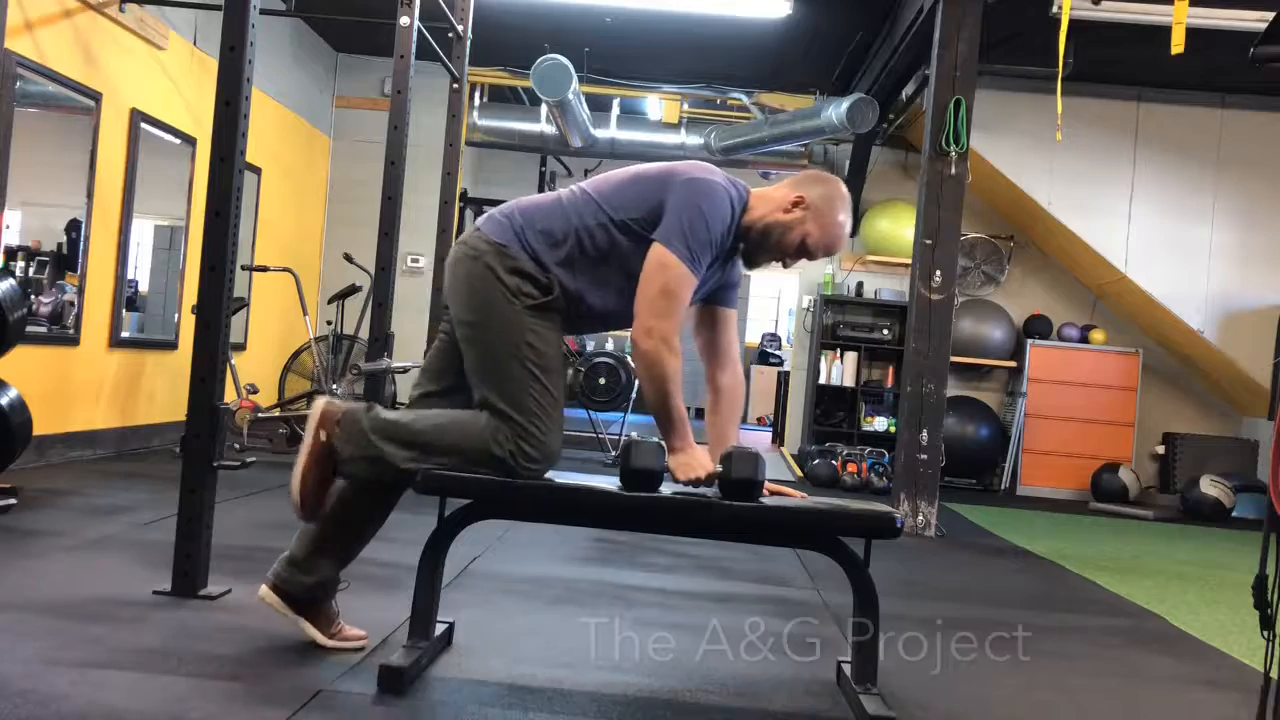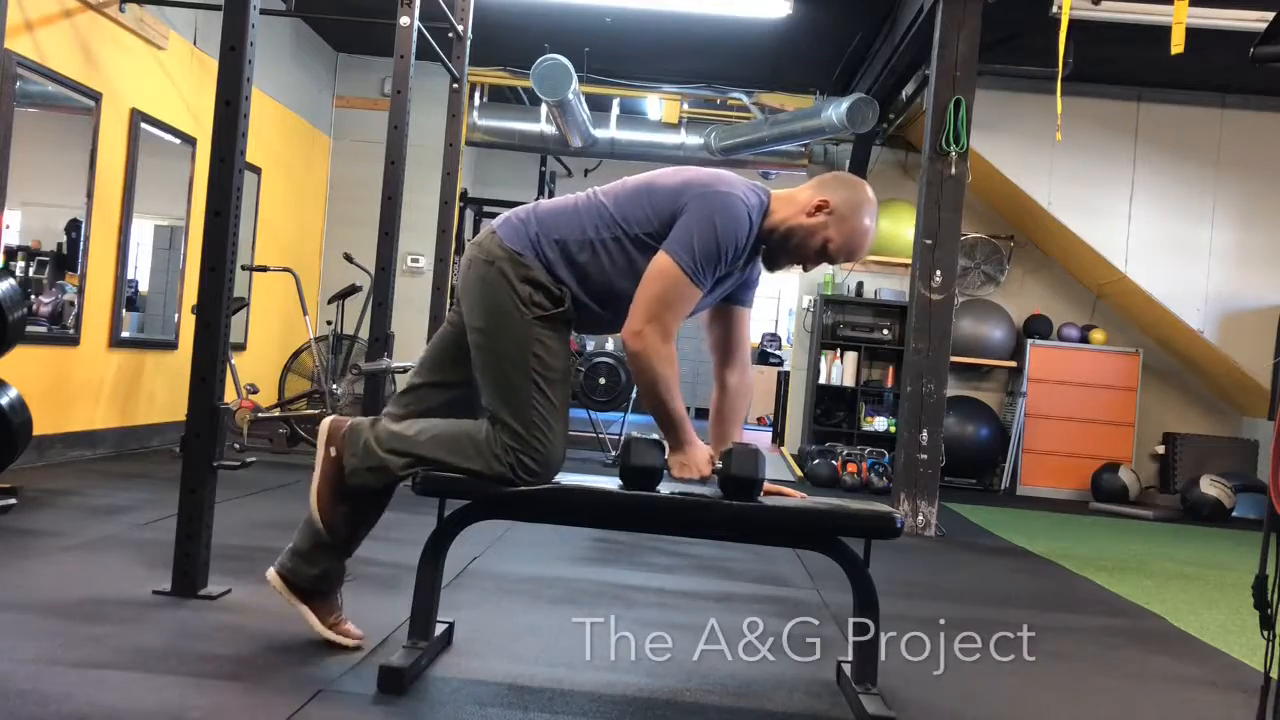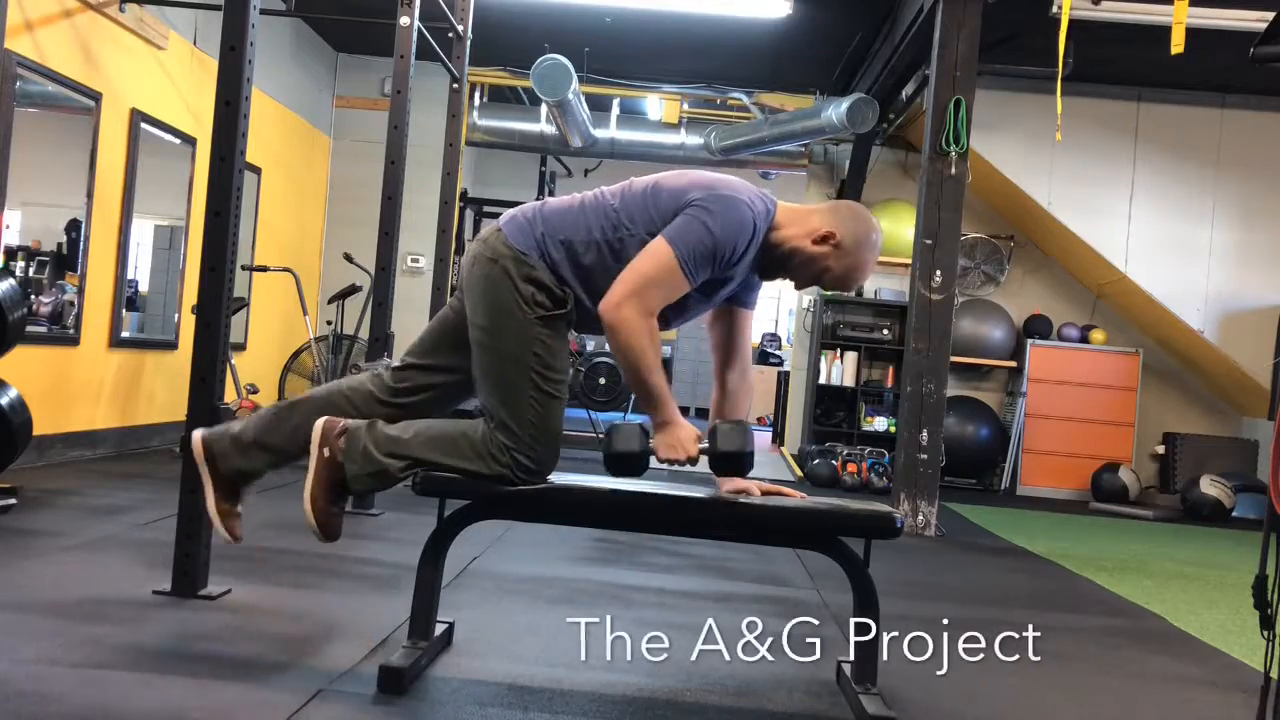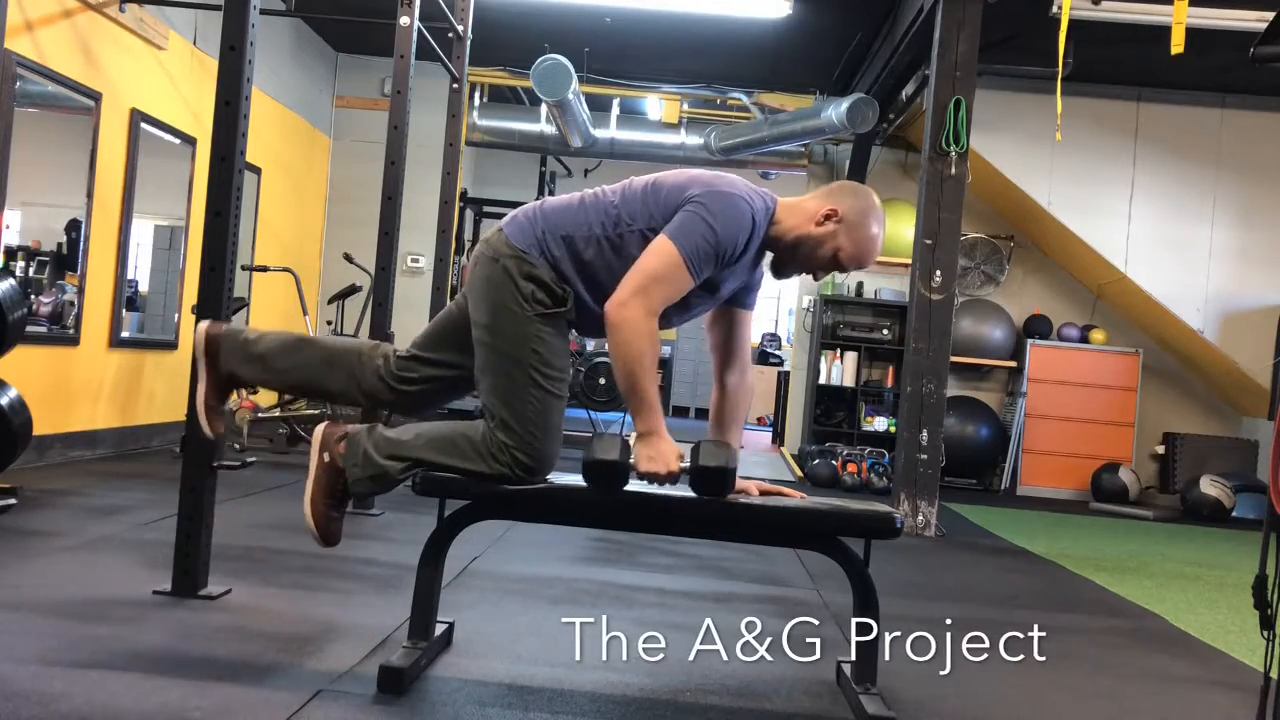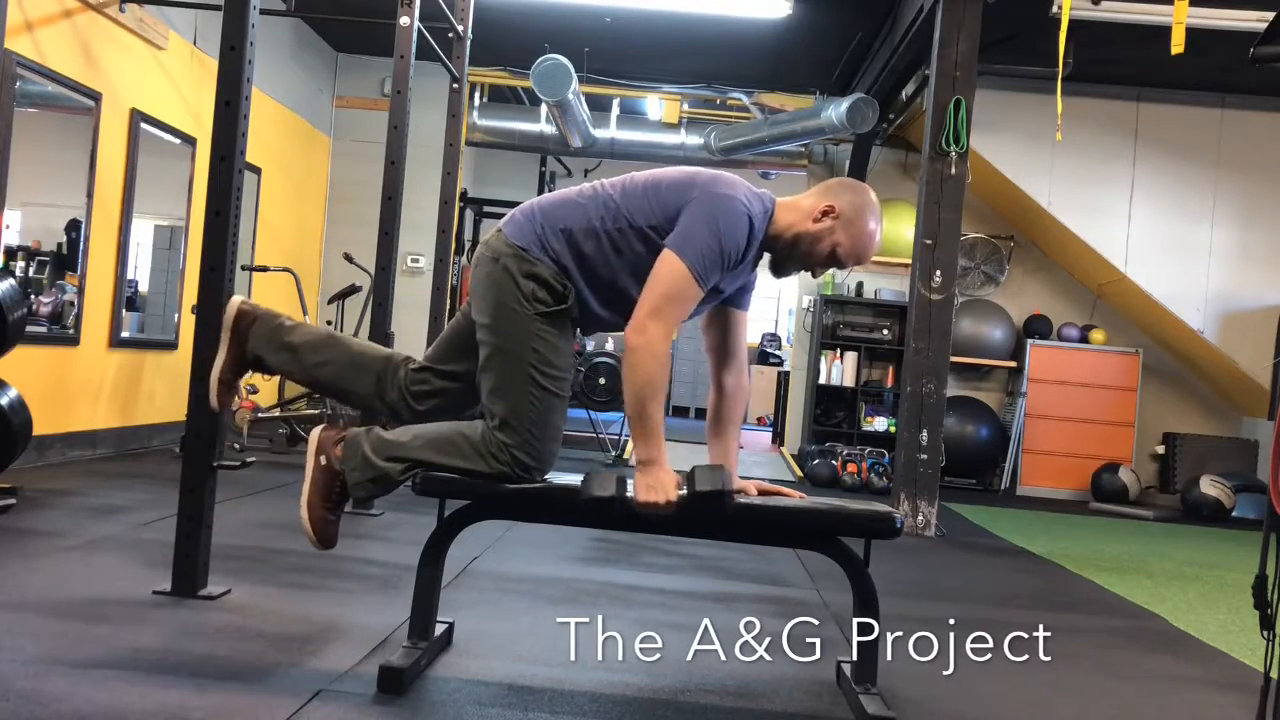
dt=0.4s
person 1, frame 1
left shoulder: (727, 247)
right shoulder: (709, 201)
left elbow: (724, 367)
right elbow: (652, 335)
left wrist: (723, 466)
right wrist: (681, 447)
left hip: (493, 274)
right hip: (505, 267)
left knee: (419, 435)
right knee: (526, 444)
left ankle: (300, 583)
right ankle: (348, 431)
person 1, frame 2
left shoulder: (751, 244)
right shoulder: (728, 213)
left elbow: (732, 366)
right elbow: (643, 333)
right wrist: (683, 443)
left hip: (510, 273)
right hip: (518, 270)
left knee: (418, 419)
right knee: (528, 454)
left ankle: (310, 571)
right ankle: (355, 444)
person 1, frame 3
left shoulder: (751, 250)
right shoulder: (732, 219)
left elbow: (734, 369)
right elbow: (623, 309)
left wrist: (730, 470)
right wrist: (667, 423)
left hip: (512, 272)
right hip: (521, 268)
left knee: (401, 392)
right knee: (524, 453)
left ankle: (231, 451)
right ankle: (350, 451)
person 1, frame 4
left shoulder: (752, 250)
right shoulder: (731, 213)
left elbow: (734, 368)
right elbow: (627, 310)
right wrist: (652, 435)
left hip: (521, 275)
right hip: (527, 269)
left knee: (400, 380)
right knee: (523, 452)
left ankle: (232, 350)
right ankle: (350, 454)
person 1, frame 5
left shoulder: (748, 247)
right shoulder: (728, 214)
left elbow: (729, 368)
right elbow: (647, 333)
left wrist: (726, 470)
right wrist: (652, 464)
left hip: (528, 277)
right hip: (528, 267)
left knee: (416, 395)
right knee: (522, 451)
left ankle: (257, 334)
right ankle: (347, 458)
